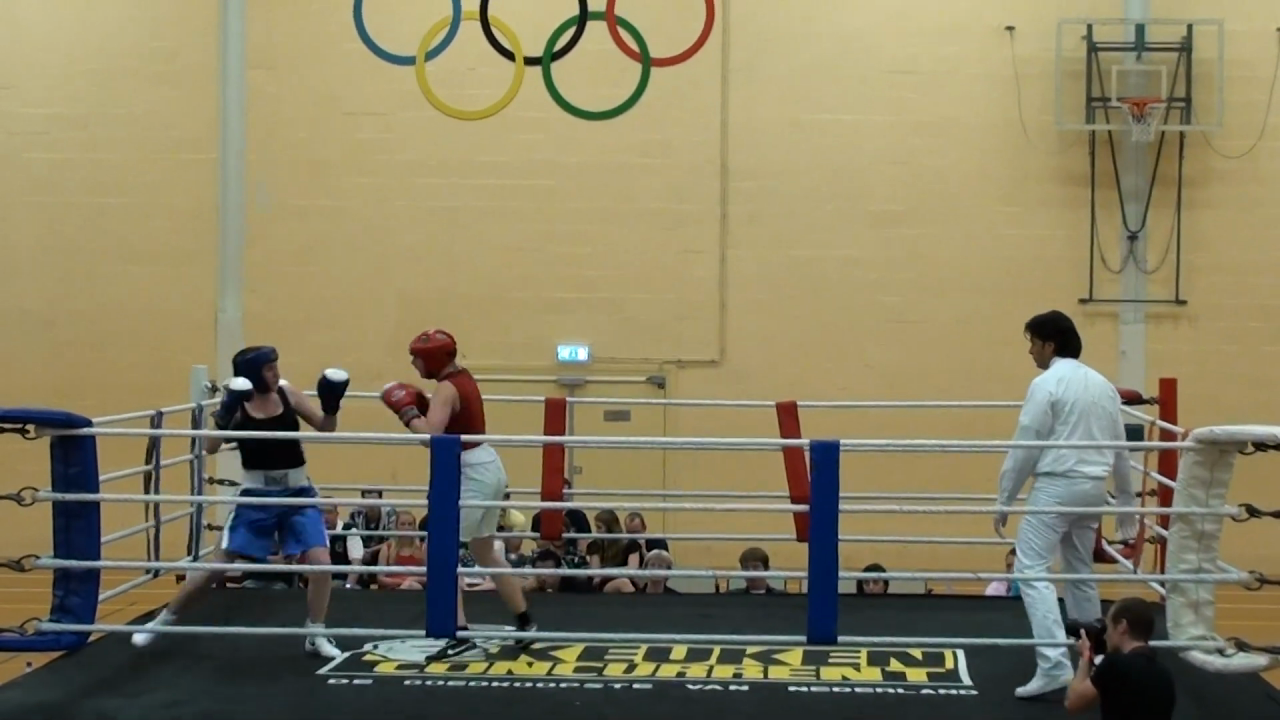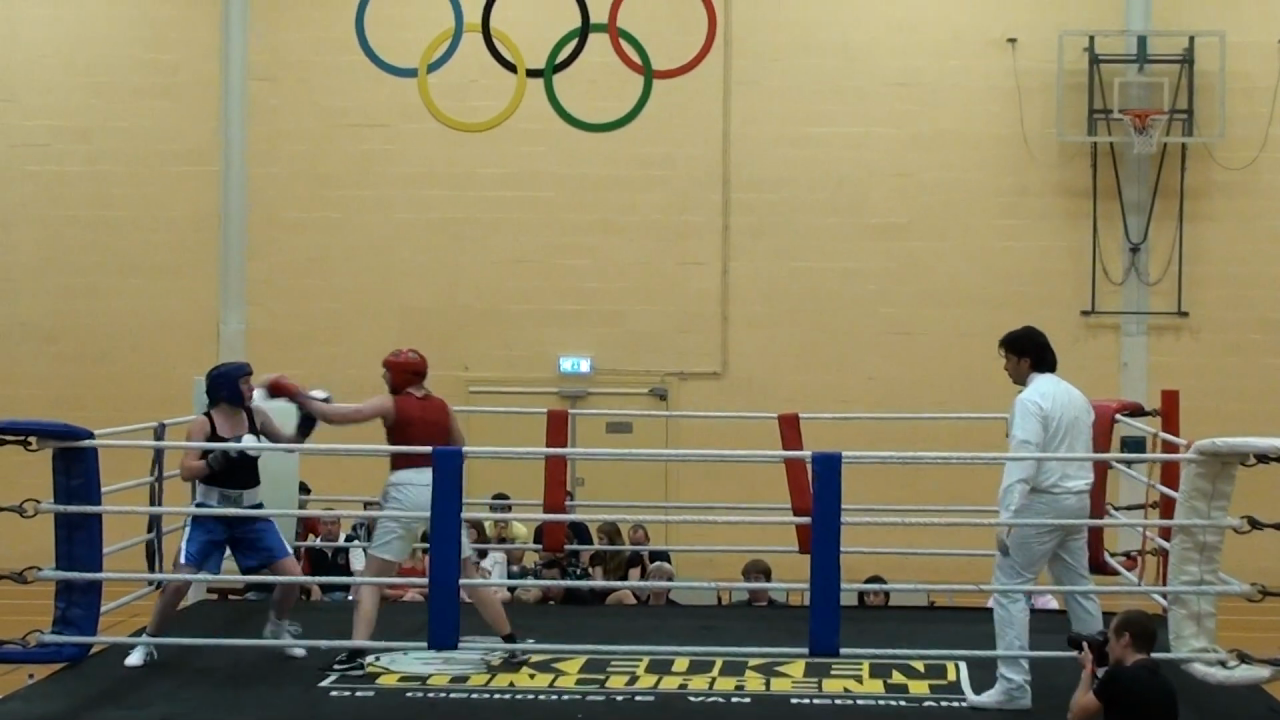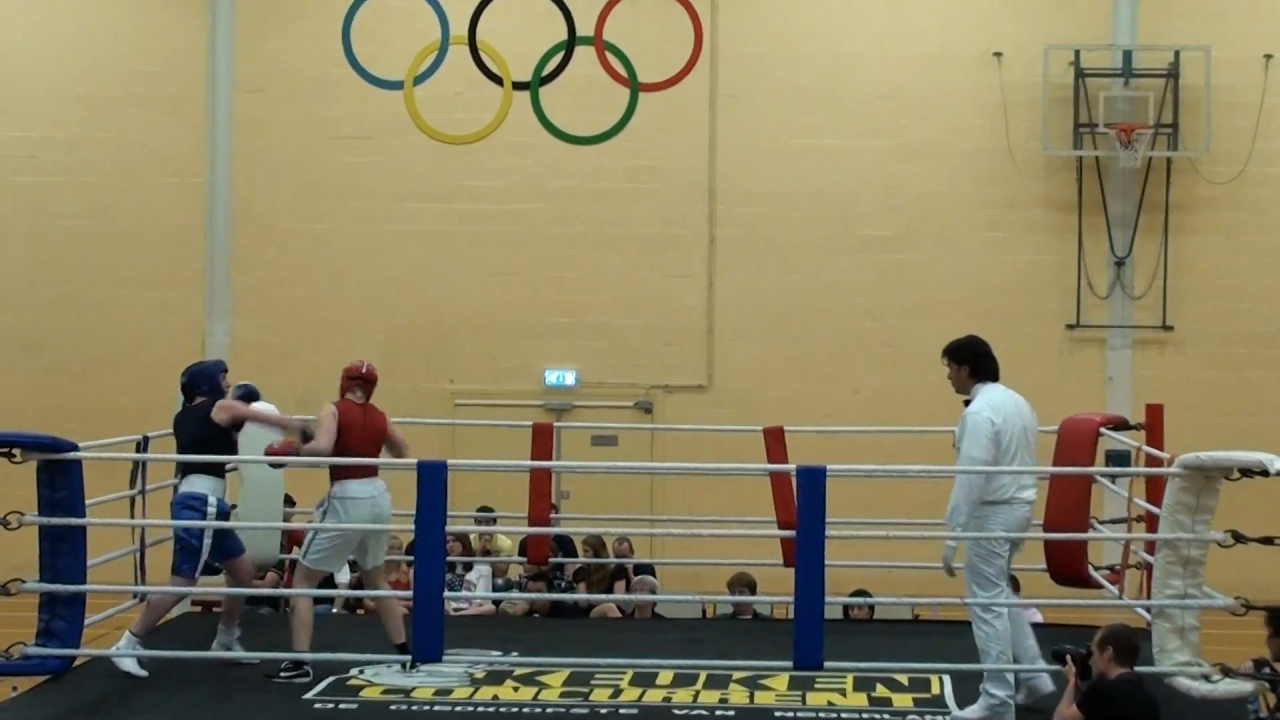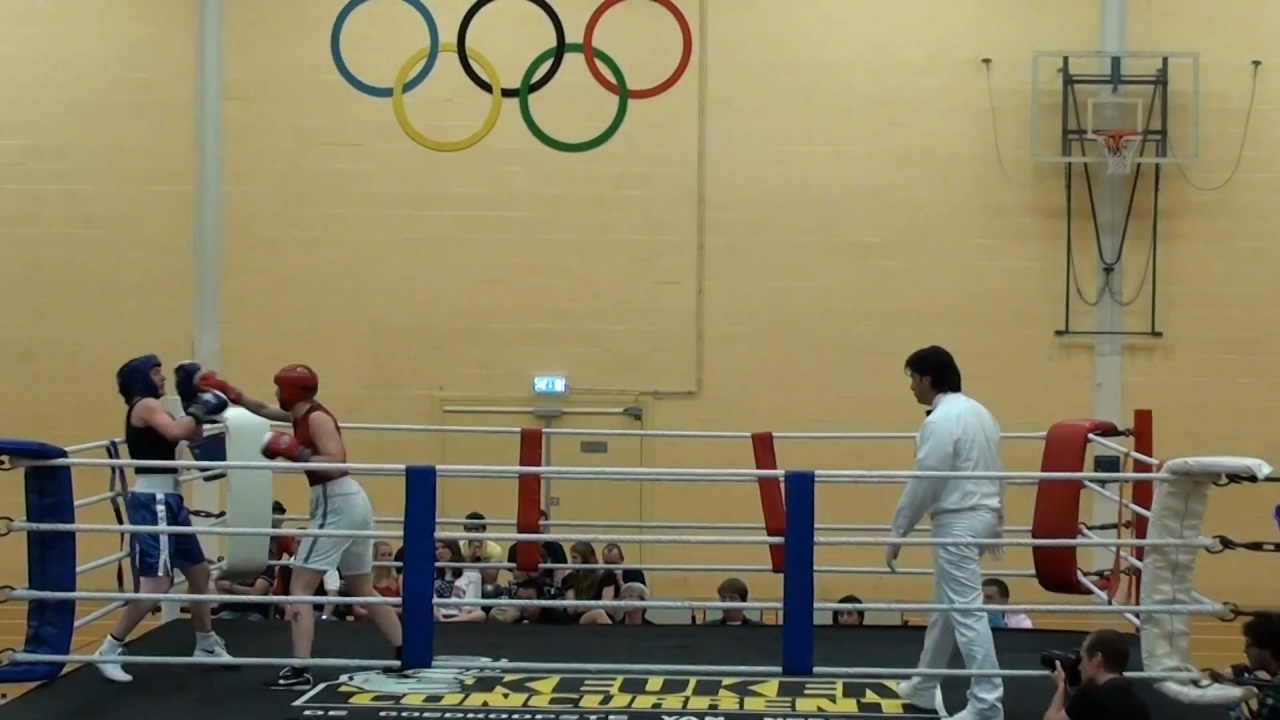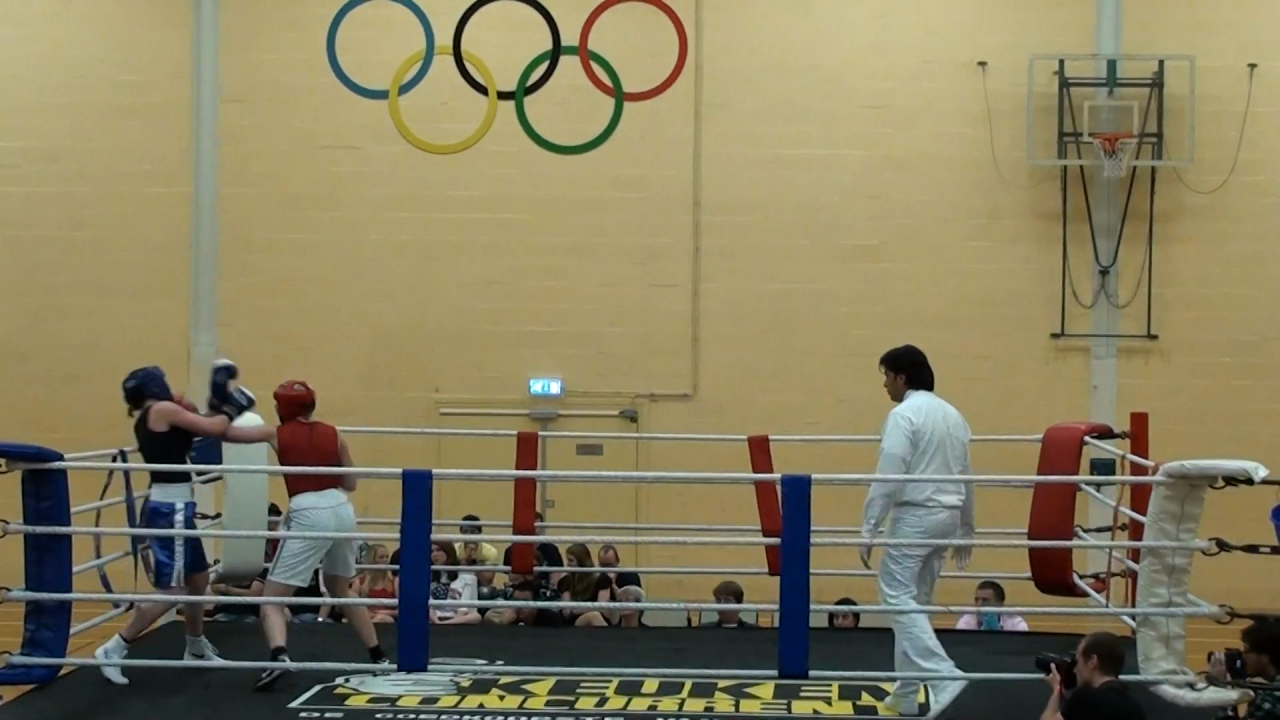
dt=0.3s
person 1, frame 1
left shoulder: (1047, 384)
right shoulder: (1104, 386)
left elbow: (1025, 447)
right elbow: (1119, 449)
left wrist: (1004, 500)
right wrist: (1126, 500)
left hip: (1056, 488)
right hip: (1093, 489)
left knee: (1032, 572)
right knee: (1081, 574)
left ankle: (1054, 664)
person 1, frame 2
left shoulder: (1031, 398)
right shoulder: (1077, 397)
left elbow: (1022, 462)
left wrist: (1006, 517)
left hip: (1042, 503)
right hip: (1076, 502)
left knee: (1010, 588)
right knee: (1078, 588)
left ankle: (1013, 685)
person 1, frame 3
left shoulder: (980, 412)
right shoulder: (1018, 403)
left elbow: (970, 479)
left wrist: (953, 536)
left hip: (994, 514)
right hip: (1020, 509)
left knee: (987, 604)
right knee: (1001, 597)
right ankle: (1036, 676)
person 1, frame 4
left shoulder: (941, 420)
right shoulder: (981, 413)
left elbow: (922, 486)
right elbow: (996, 474)
left wrist: (896, 534)
right wrist: (996, 521)
left hip: (958, 522)
right hip: (980, 518)
left knee: (966, 613)
right knee: (946, 605)
right ankle: (923, 686)
person 1, frame 5
left shoulder: (904, 414)
right shoulder: (953, 415)
left elbow: (888, 477)
right elbow: (966, 478)
left wrist: (869, 530)
right wrist: (966, 530)
left hip: (914, 517)
right hip: (945, 517)
left knee: (899, 600)
right knee: (913, 601)
left ankle: (944, 677)
right ankle: (907, 692)
person 2, frame 1
left shoulder: (447, 388)
right shoulder: (462, 378)
left elbow: (429, 439)
left wrist: (406, 411)
right wrist: (420, 405)
left hip: (472, 475)
right hip: (486, 469)
right knee: (486, 553)
left ankle: (460, 635)
right ankle: (525, 623)
person 2, frame 2
left shoulder: (390, 404)
right shoulder: (444, 408)
left elbow: (339, 415)
right elbow: (457, 451)
left wrist: (299, 396)
left hip: (404, 493)
left knee: (370, 579)
right knee: (470, 576)
left ankle: (356, 655)
right ankle: (511, 643)
person 2, frame 3
left shoulder: (333, 411)
right shoulder: (380, 417)
left elbow: (322, 447)
right elbow: (403, 451)
left wrist: (292, 450)
left hip: (346, 504)
right hip: (377, 500)
left knee: (302, 583)
right knee: (375, 582)
left ankle: (300, 664)
right ankle: (405, 652)
person 2, frame 4
left shoulder: (317, 418)
right shoulder: (302, 416)
left elbow: (334, 464)
right elbow: (272, 411)
left wrist: (296, 452)
right wrist: (234, 395)
left hip: (336, 505)
right hip: (355, 503)
left knee: (299, 591)
right knee: (361, 590)
left ankle: (299, 670)
right ankle: (406, 655)
person 2, frame 5
left shoulder: (277, 433)
right shoulder: (332, 434)
left elbow: (228, 433)
right elbow: (349, 485)
left hip: (307, 518)
right hip: (341, 513)
left knee: (271, 601)
right knee: (340, 590)
left ankle: (279, 657)
right ankle: (378, 656)
person 3, frame 1
left shoulder: (287, 393)
right shoulder: (235, 402)
left elbow: (326, 428)
right elbow: (211, 448)
left wrist: (331, 403)
right wrist: (225, 417)
left hip: (298, 493)
right hip: (257, 495)
left knee: (320, 563)
right knee: (215, 567)
left ankle: (316, 635)
right ankle: (164, 621)
person 3, frame 2
left shoulder: (255, 414)
right shoulder: (204, 423)
left elbow: (288, 442)
right elbow: (187, 470)
left wrist: (306, 424)
right wrist: (221, 458)
left hip: (251, 510)
right hip: (212, 511)
left knee: (292, 576)
right knee: (178, 582)
left ankle: (278, 628)
right ankle: (146, 643)
person 3, frame 3
left shoulder: (183, 417)
right shoulder: (223, 409)
right elbow: (268, 418)
right wrist: (301, 430)
left hip: (199, 501)
right hip: (202, 502)
left knee: (244, 569)
right knee: (181, 584)
left ankle: (226, 641)
right ankle: (127, 646)
person 3, frame 4
left shoulder: (148, 409)
right shoulder: (147, 407)
left elbow: (190, 435)
right elbow: (179, 433)
left wrist: (198, 406)
right wrist: (199, 410)
left hip: (169, 500)
right hip: (151, 502)
left knee: (199, 572)
right knee: (157, 584)
left ankle: (207, 646)
right ankle: (108, 652)
person 3, frame 5
left shoulder: (157, 419)
right shoulder: (161, 411)
left elbow: (191, 435)
right elbow: (212, 429)
left wrist: (216, 404)
right wrist: (231, 409)
left hip: (176, 508)
right hip: (170, 510)
left knee: (198, 580)
right knee: (171, 592)
left ankle: (196, 648)
right ankle: (113, 651)
